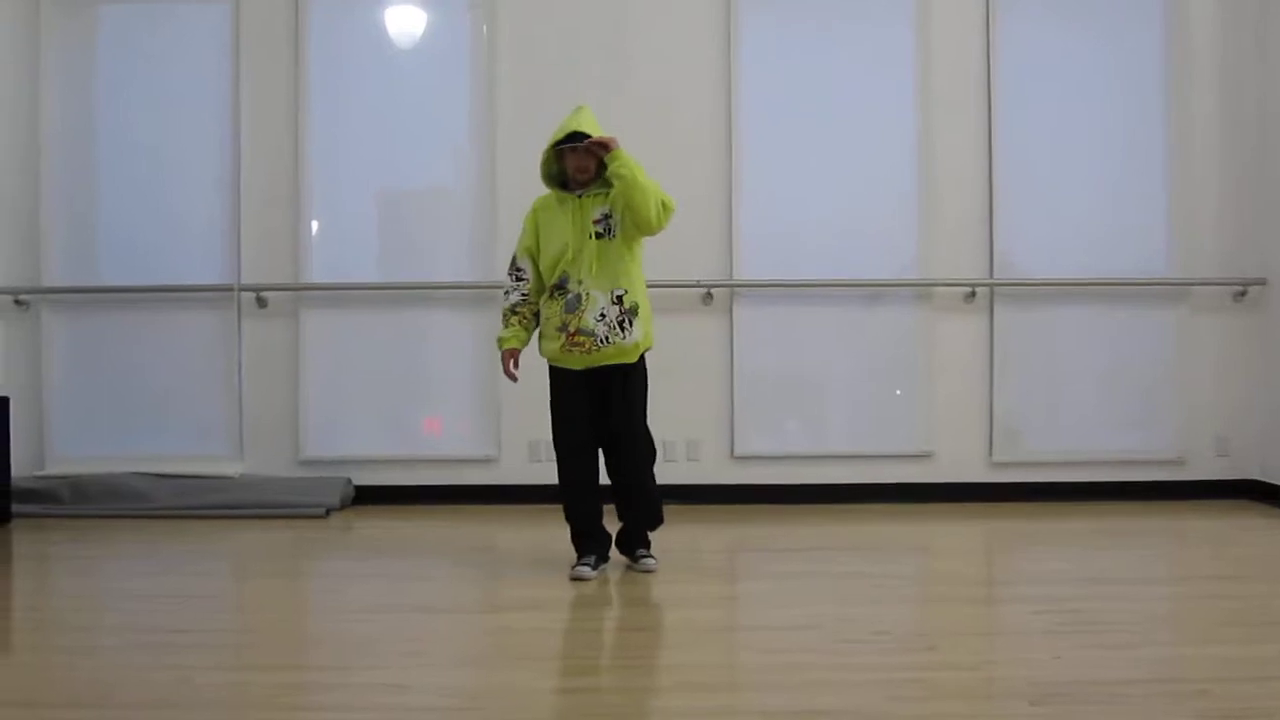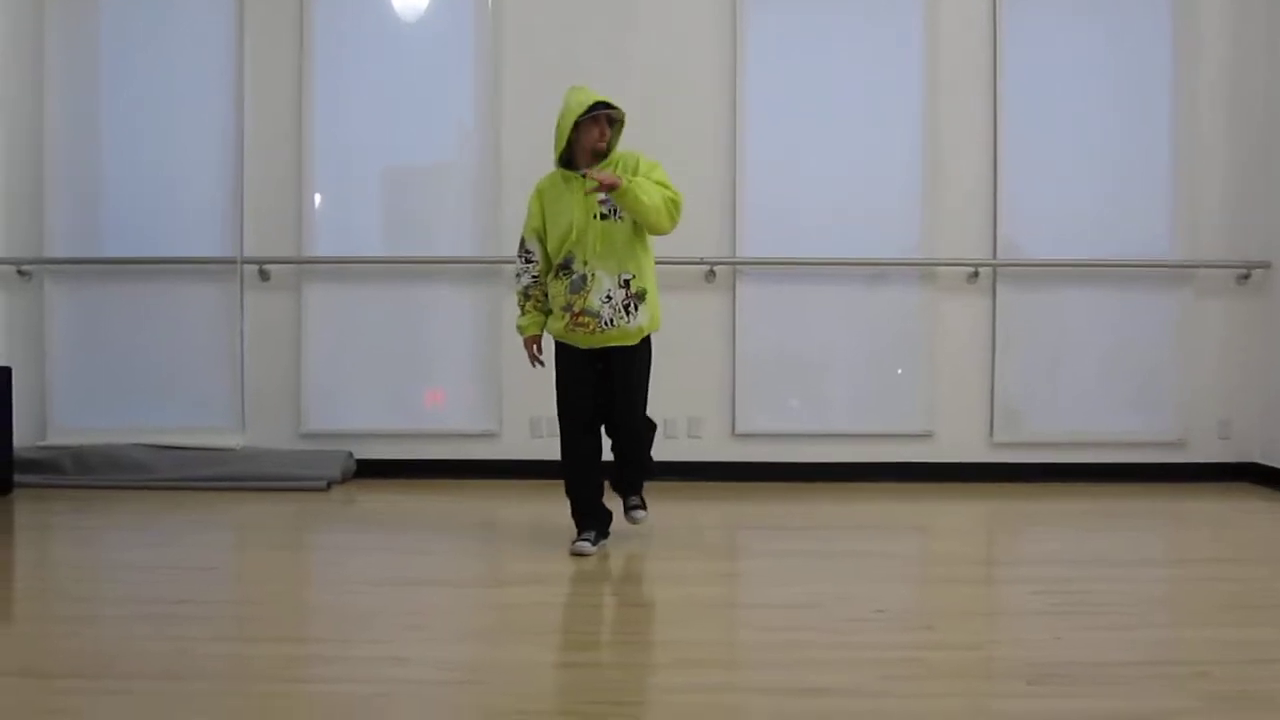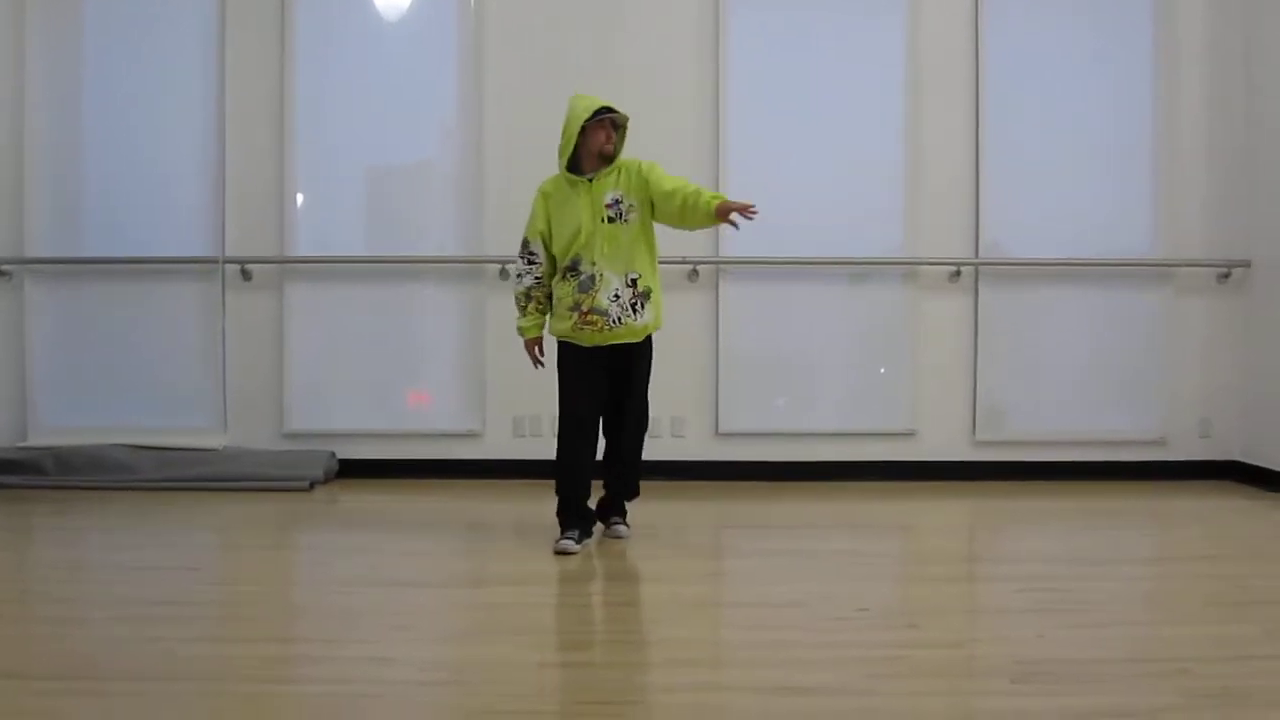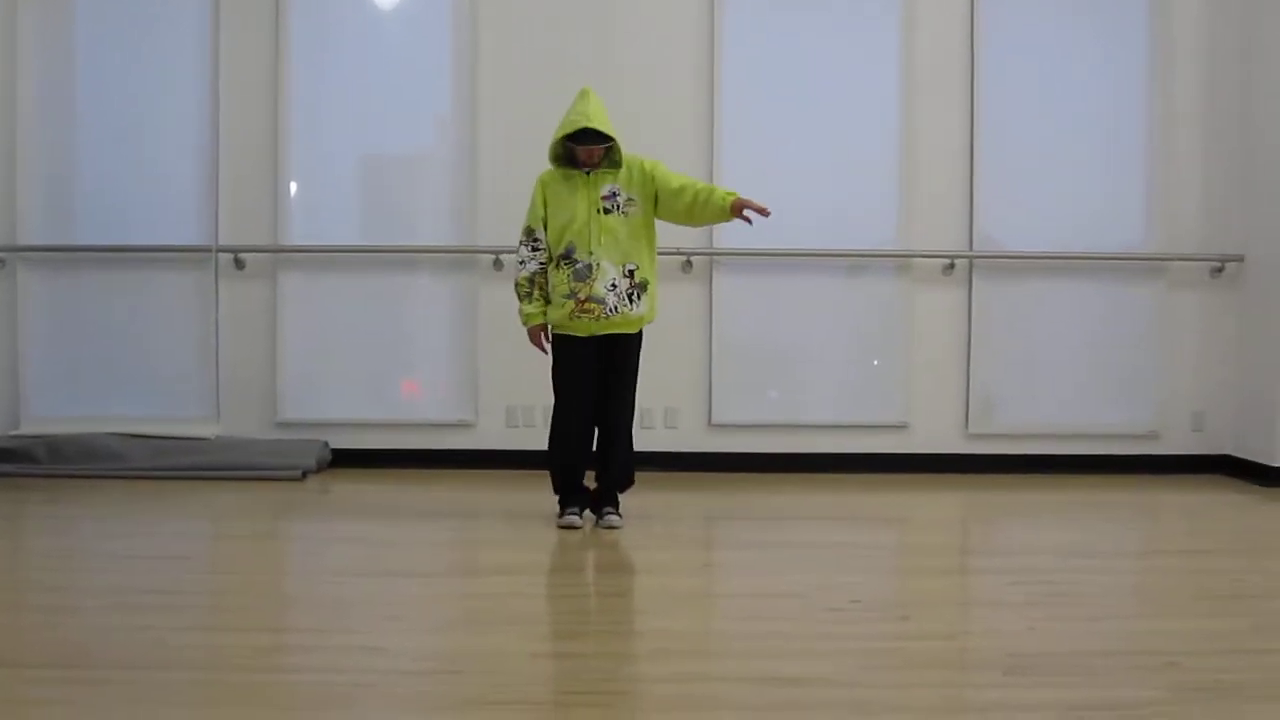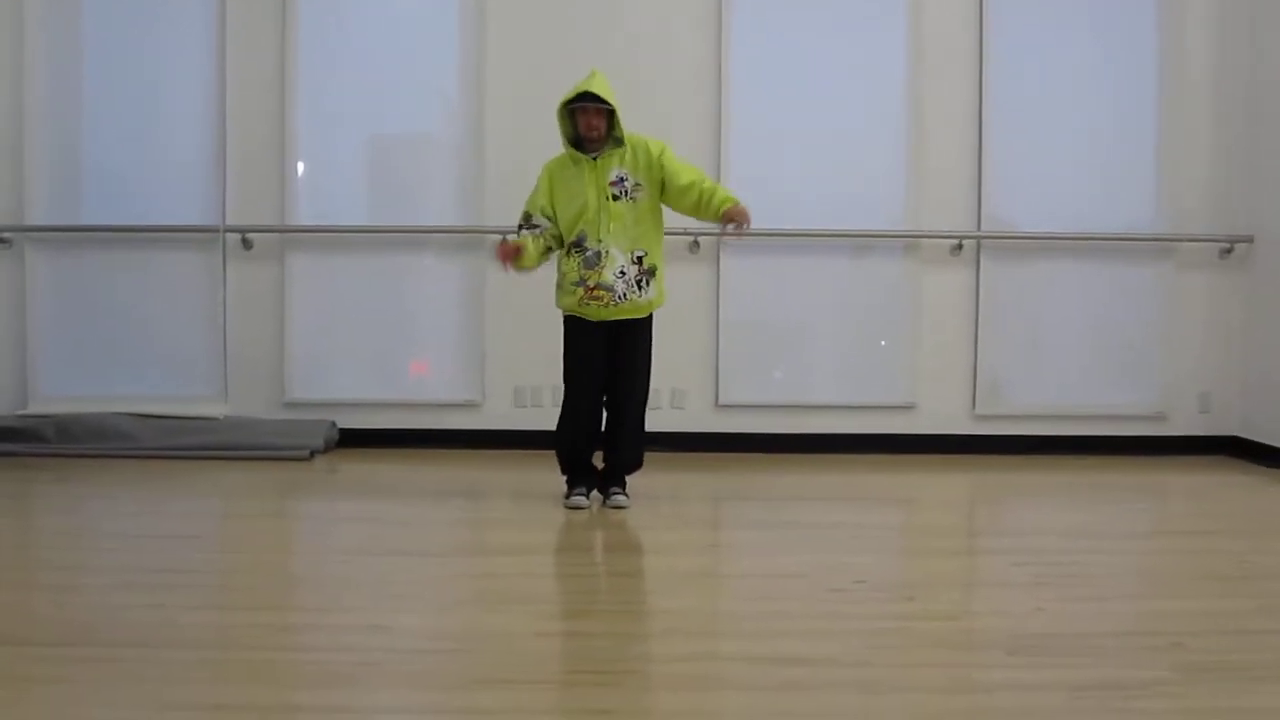
dt=0.5s
person 1, frame 1
left shoulder: (623, 196)
right shoulder: (543, 210)
left elbow: (656, 215)
right elbow: (523, 279)
left wrist: (618, 160)
right wrist: (512, 336)
left hip: (622, 351)
right hip: (567, 356)
left knee: (631, 448)
right knee: (575, 454)
left ankle: (637, 537)
right ankle: (590, 546)
person 1, frame 2
left shoulder: (634, 168)
right shoulder: (548, 190)
left elbow: (665, 213)
right elbow: (532, 262)
left wrist: (622, 186)
right wrist: (531, 322)
left hip: (629, 329)
right hip: (573, 333)
left knee: (628, 420)
right knee: (578, 429)
left ankle: (631, 485)
right ankle: (590, 521)
person 1, frame 3
left shoulder: (638, 175)
right shoulder: (552, 193)
left elbow: (678, 198)
right elbow: (533, 262)
left wrist: (716, 205)
right wrist: (531, 324)
left hip: (632, 328)
right hip: (577, 332)
left knee: (628, 424)
right knee: (576, 428)
left ankle: (615, 506)
right ankle: (574, 519)
person 1, frame 4
left shoulder: (639, 173)
right shoulder: (550, 183)
left elbow: (686, 195)
right elbow: (532, 253)
left wrist: (728, 203)
right wrist: (533, 313)
left hip: (624, 320)
right hip: (570, 322)
left knee: (616, 412)
right knee: (572, 412)
left ankle: (608, 496)
right ankle: (571, 496)
person 1, frame 5
left shoulder: (645, 154)
right shoulder: (556, 170)
left elbow: (688, 184)
right elbow: (539, 230)
left wrist: (722, 204)
right wrist: (519, 251)
left hip: (634, 303)
right hip: (581, 305)
left knee: (629, 396)
right knee: (582, 395)
left ankle: (615, 476)
right ankle: (578, 476)
